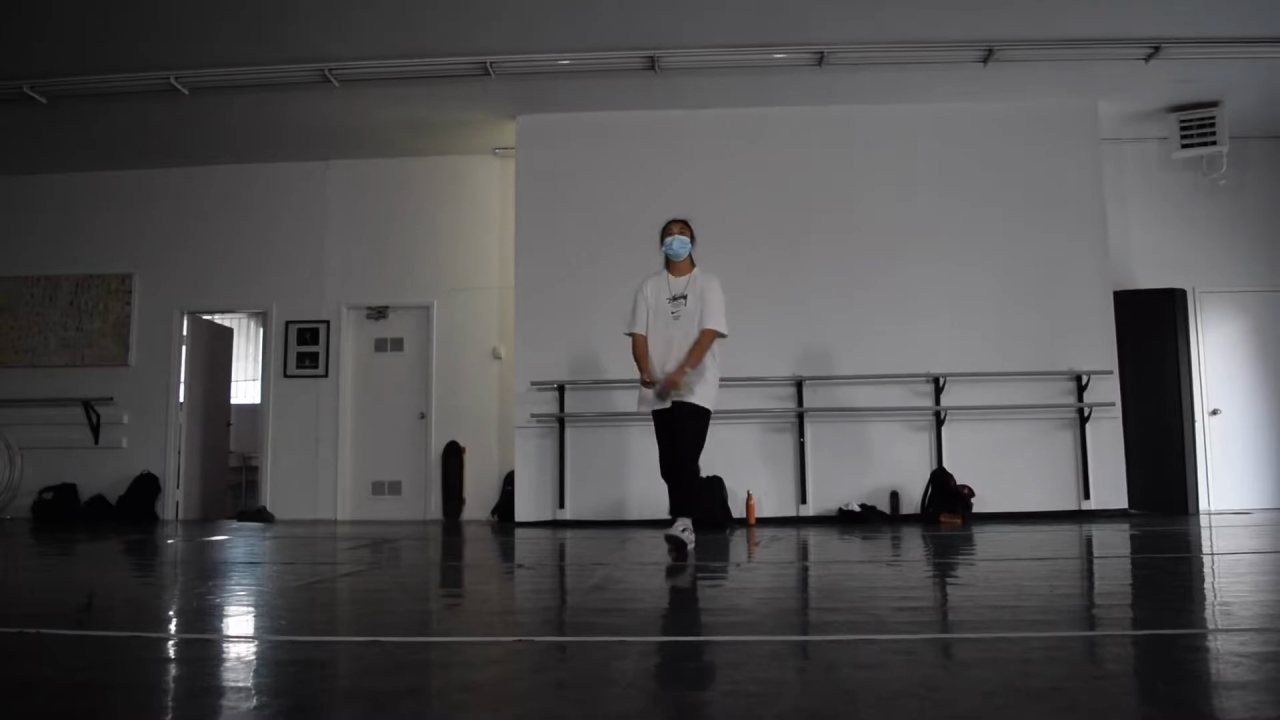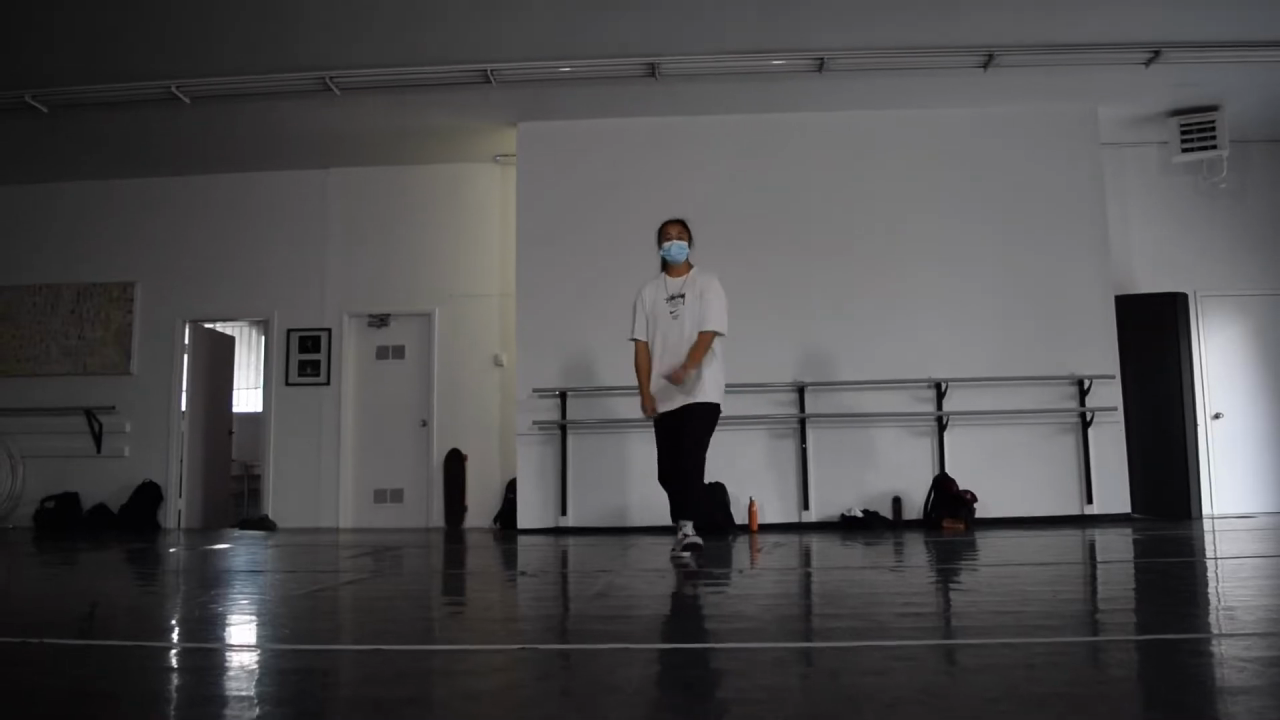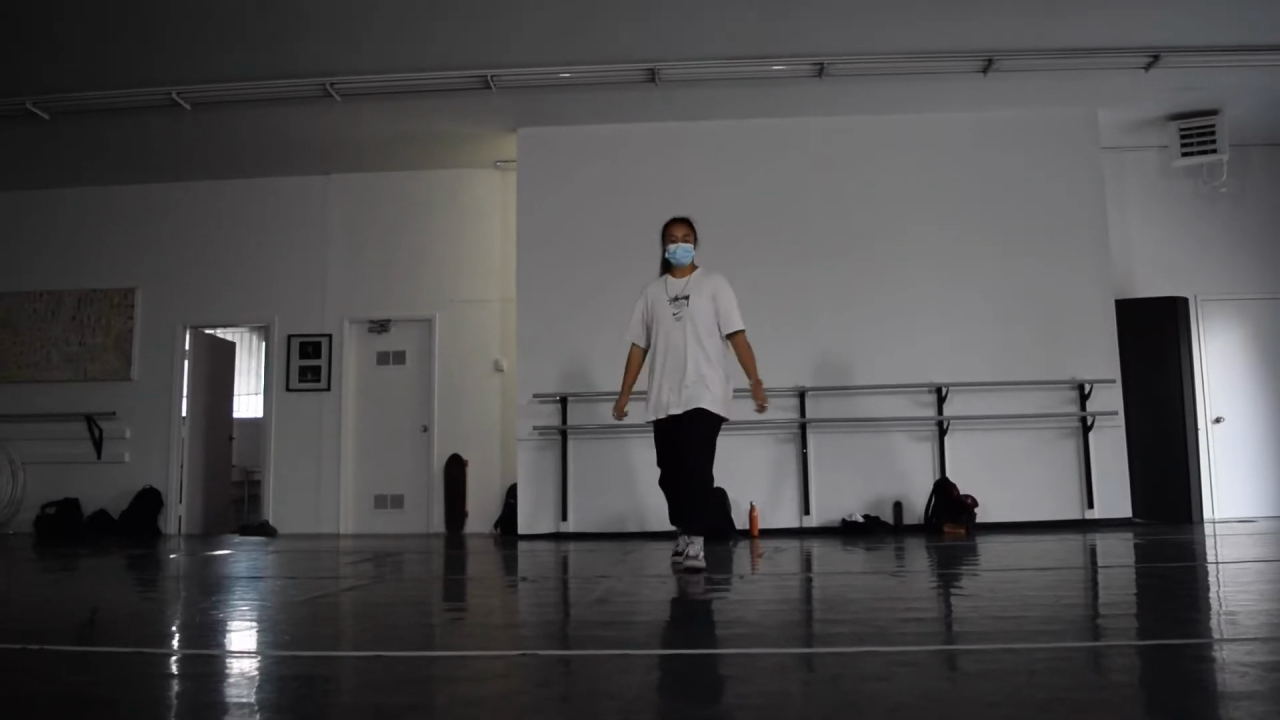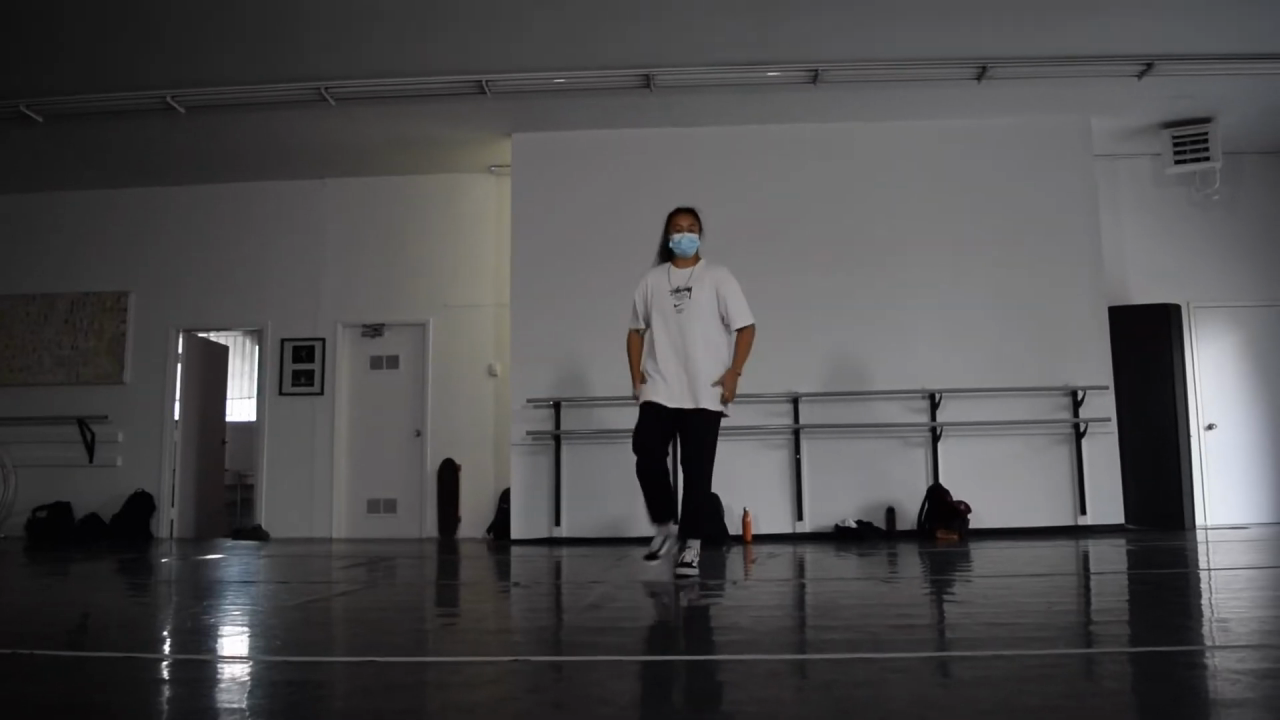
dt=0.3s
person 1, frame 1
left shoulder: (707, 283)
right shoulder: (648, 287)
left elbow: (709, 333)
right elbow: (639, 336)
left wrist: (682, 370)
right wrist: (645, 371)
left hip: (697, 389)
right hip: (661, 392)
left knee: (686, 457)
right knee: (670, 462)
left ankle: (682, 522)
right ankle: (684, 525)
person 1, frame 2
left shoulder: (707, 283)
right shoulder: (648, 291)
left elbow: (708, 334)
right elbow: (642, 345)
left wrist: (686, 368)
right wrist: (645, 391)
left hip: (701, 392)
right hip: (664, 397)
left knee: (690, 458)
right knee: (669, 467)
left ankle: (687, 526)
right ankle: (684, 528)
person 1, frame 3
left shoulder: (714, 284)
right shoulder: (652, 292)
left elbow: (737, 335)
right elbow: (638, 347)
left wrist: (755, 381)
right wrist: (624, 394)
left hip: (705, 397)
right hip: (664, 400)
left knee: (696, 468)
right knee: (670, 472)
left ankle: (695, 542)
right ankle: (683, 532)
person 1, frame 4
left shoulder: (718, 277)
right shoulder: (652, 280)
left elbow: (745, 327)
right elbow: (637, 330)
left wrist: (734, 372)
right wrist: (636, 373)
left hip: (705, 394)
right hip: (659, 392)
left knee: (697, 469)
right knee: (648, 457)
left ankle: (691, 545)
right ankle: (665, 527)
